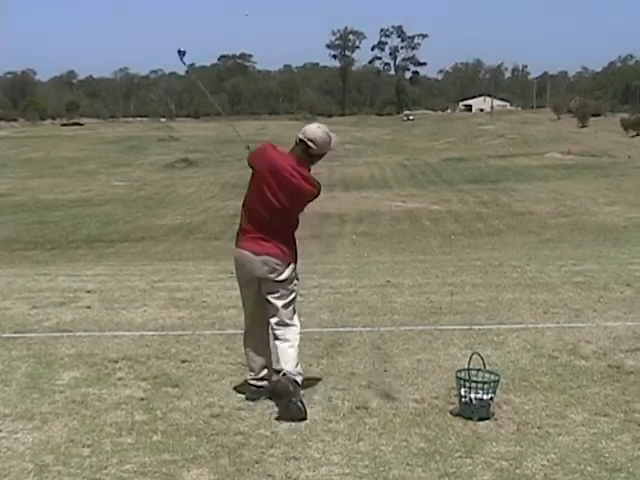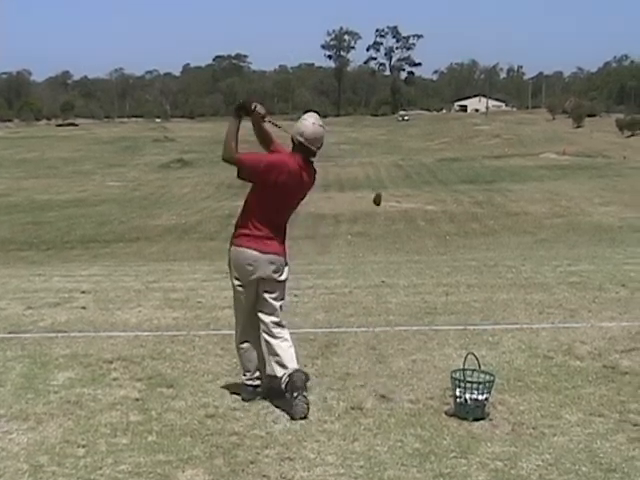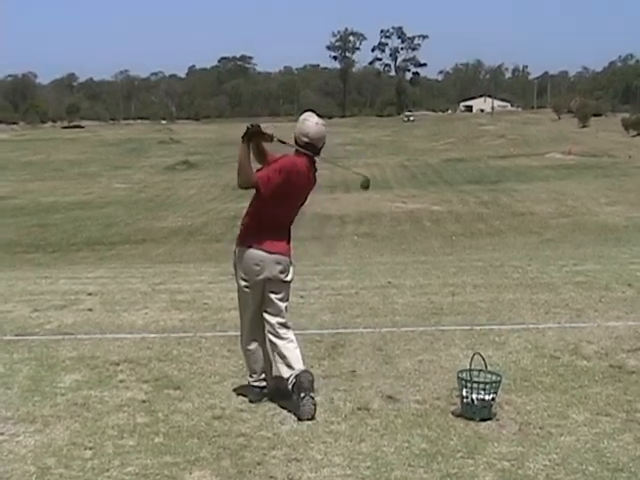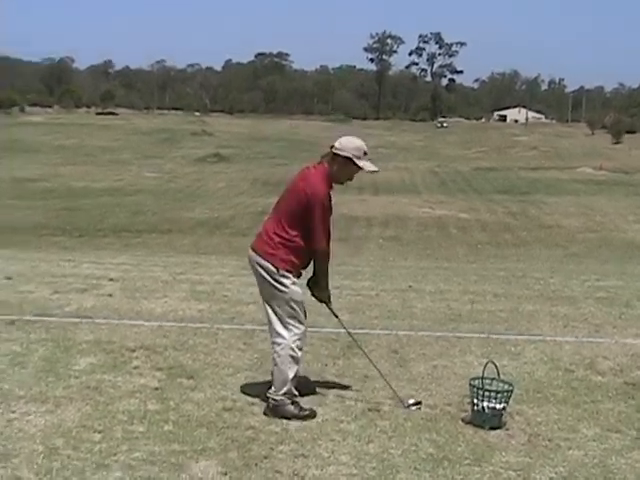
dt=0.4s
person 1, frame 1
left shoulder: (268, 156)
right shoulder: (310, 186)
left hip: (245, 253)
right hip: (278, 260)
left knee: (254, 323)
right knee: (284, 325)
left ankle: (257, 382)
right ankle: (287, 380)
person 1, frame 2
left shoulder: (280, 165)
right shoulder: (308, 174)
left elbow: (229, 155)
right elbow: (269, 144)
left wrist: (237, 118)
right wrist: (256, 120)
left hip: (244, 251)
right hip: (274, 255)
left knee: (246, 323)
right knee: (273, 323)
left ankle: (252, 381)
right ankle: (290, 377)
person 1, frame 3
left shoulder: (291, 166)
right shoulder: (308, 172)
left elbow: (245, 181)
right elbow: (267, 165)
left wrist: (247, 142)
right wrist: (256, 141)
left hip: (251, 252)
right hip: (279, 255)
left knee: (252, 325)
right knee: (278, 324)
left ankle: (259, 383)
right ankle: (297, 378)
person 1, frame 4
left shoulder: (311, 174)
right shoulder: (319, 191)
right elbow: (320, 246)
left wrist: (315, 278)
right wrist: (322, 285)
left hip: (265, 254)
right hip: (276, 263)
left knee: (288, 325)
right knee: (292, 331)
left ankle: (284, 380)
right ankle: (280, 399)
